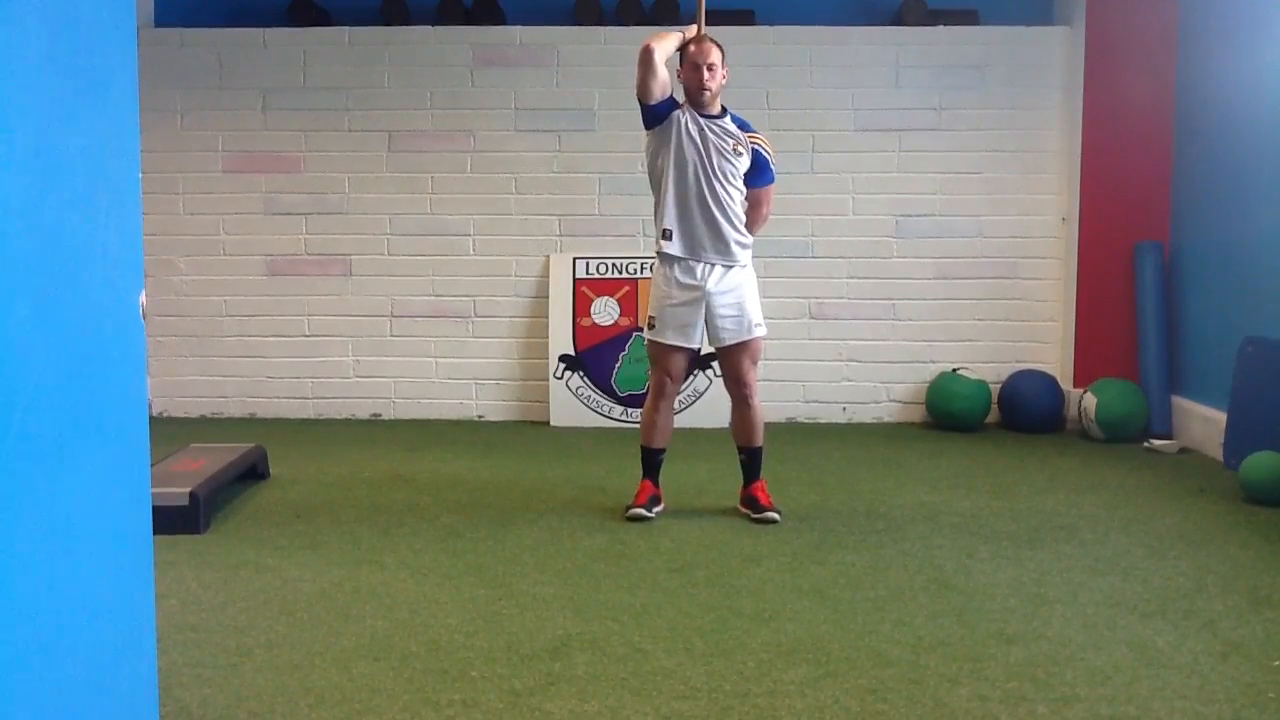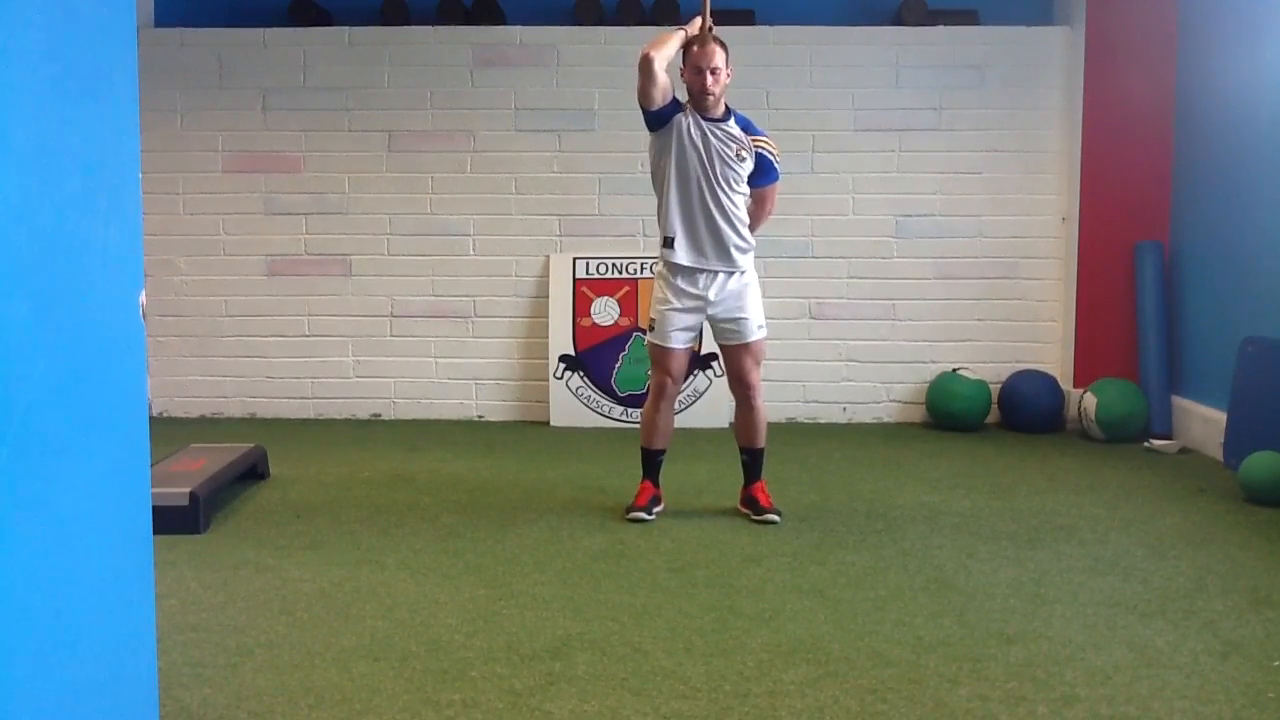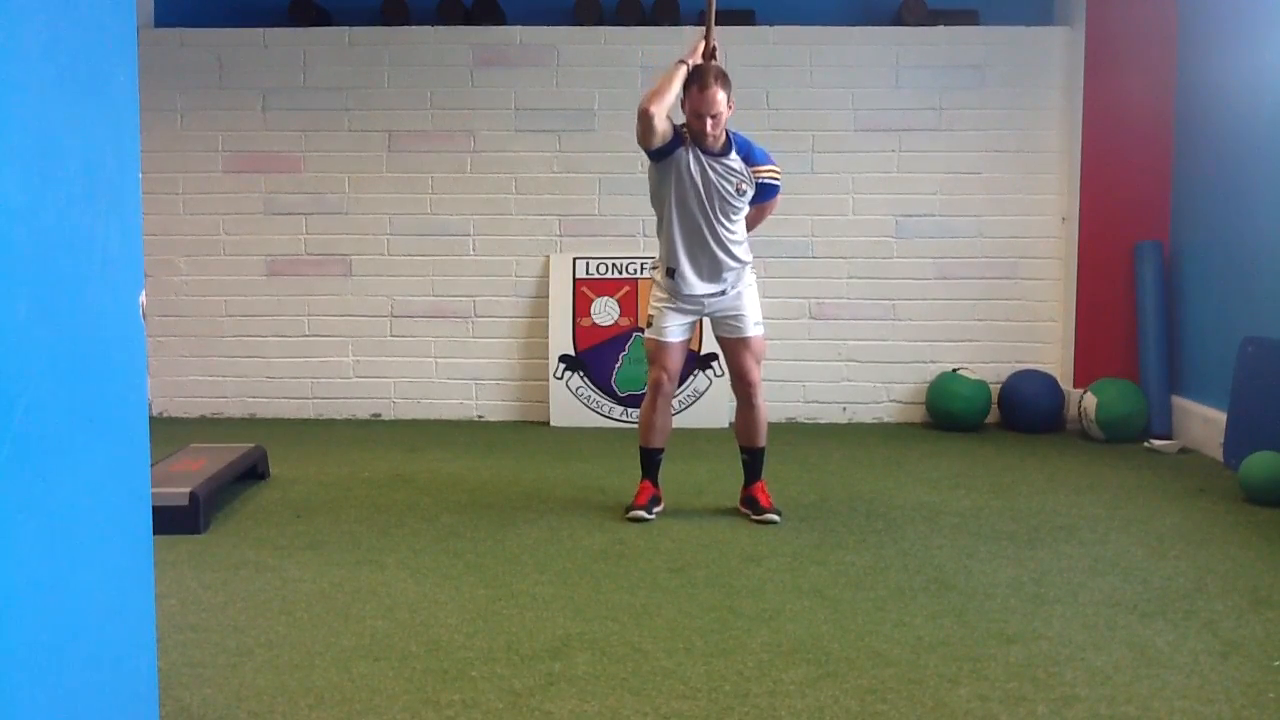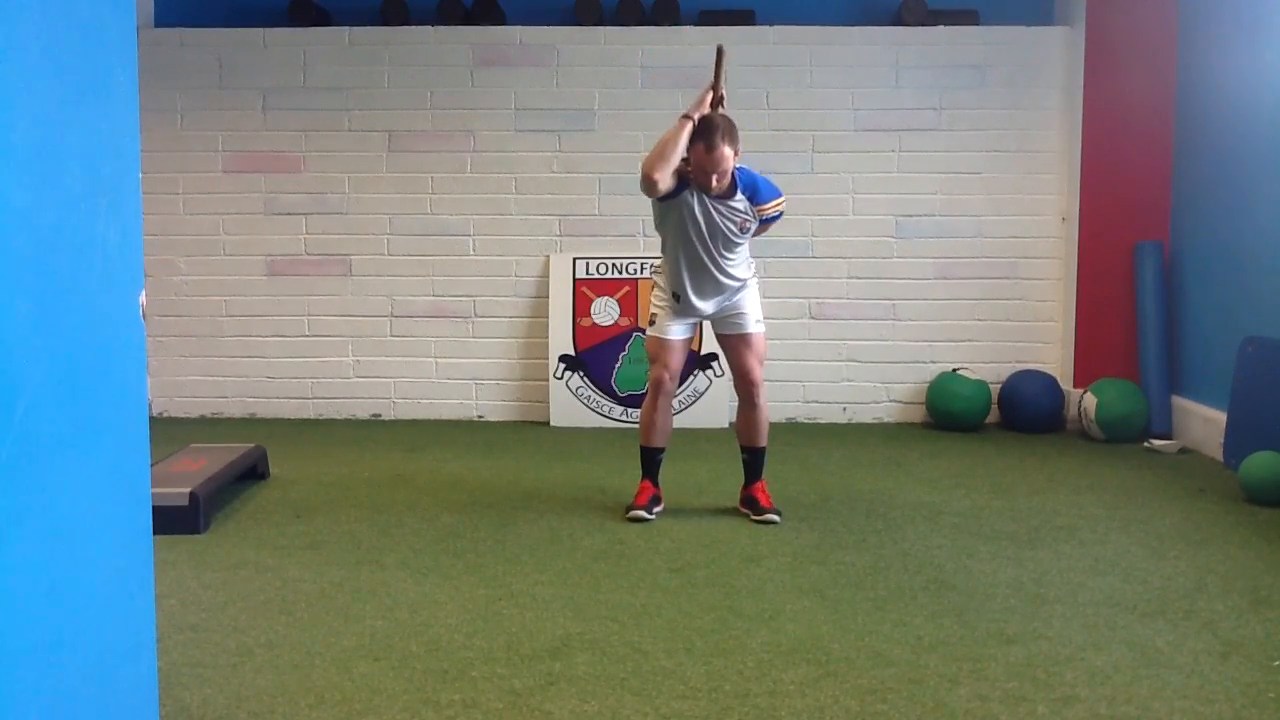
dt=0.5s
person 1, frame 1
left shoulder: (748, 137)
right shoulder: (665, 118)
left elbow: (761, 205)
right elbow: (650, 53)
right wrist: (684, 34)
left hip: (734, 275)
right hip: (676, 273)
left knee: (744, 386)
right knee: (663, 385)
left ankle: (753, 487)
right ankle: (649, 486)
person 1, frame 2
left shoulder: (753, 138)
right shoulder: (668, 120)
left elbow: (764, 202)
right elbow: (649, 61)
right wrist: (686, 32)
left hip: (736, 278)
right hip: (678, 277)
left knee: (748, 387)
right knee: (664, 385)
left ankle: (753, 487)
right ankle: (649, 487)
person 1, frame 3
left shoulder: (754, 160)
right shoulder: (668, 147)
right elbow: (648, 112)
right wrist: (686, 61)
left hip: (733, 285)
right hip: (675, 286)
left knee: (749, 384)
right knee: (660, 383)
left ankle: (753, 488)
right ankle: (649, 486)
person 1, frame 4
left shoulder: (759, 192)
right shoulder: (674, 183)
right elbow: (650, 177)
right wrist: (691, 115)
left hip: (735, 291)
right hip: (676, 291)
left knee: (752, 383)
right knee: (661, 381)
left ankle: (754, 487)
right ankle: (649, 486)
